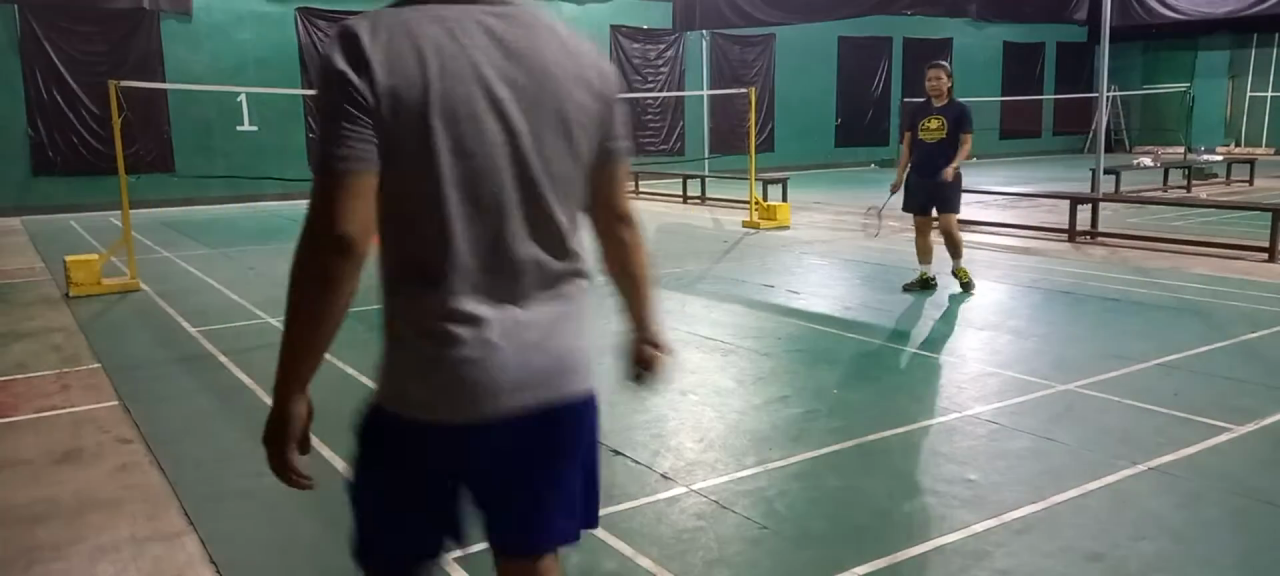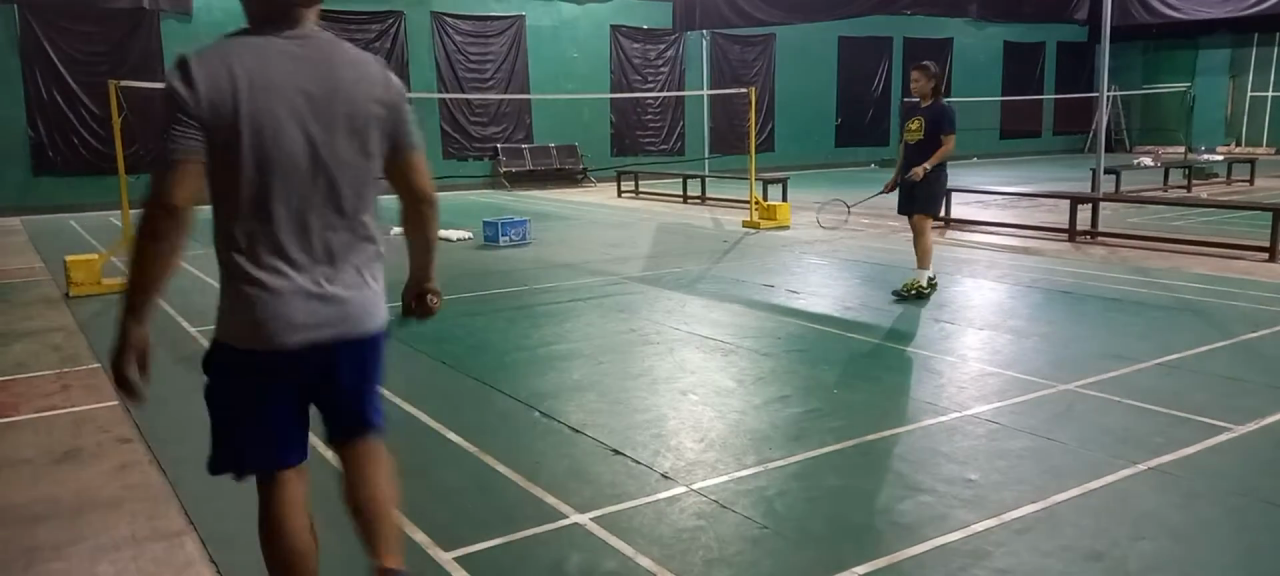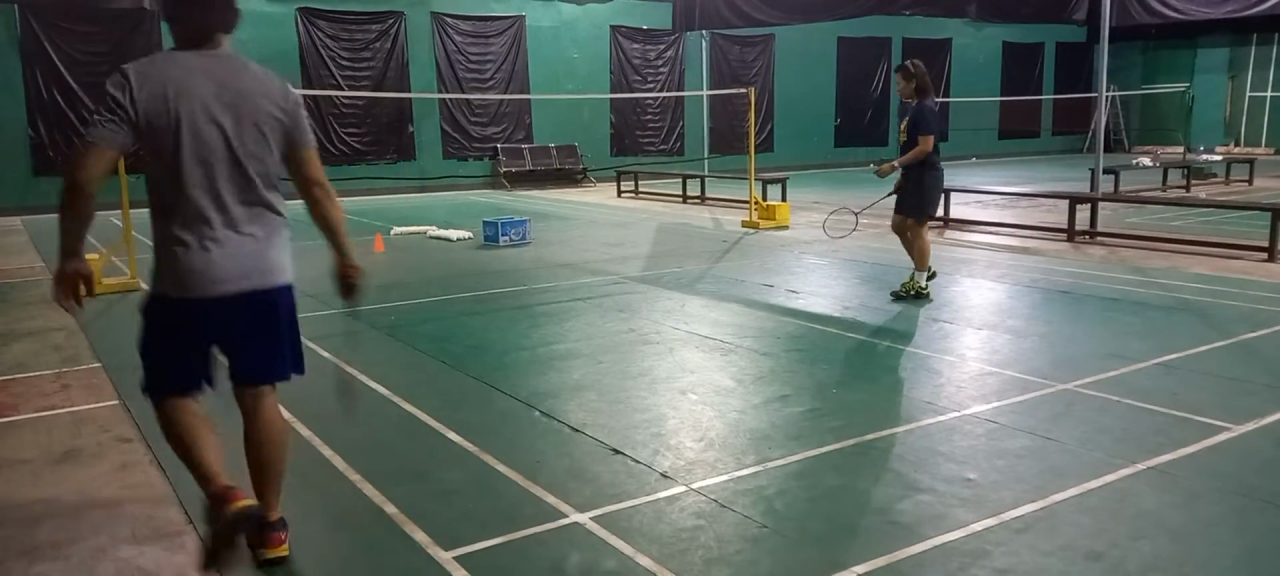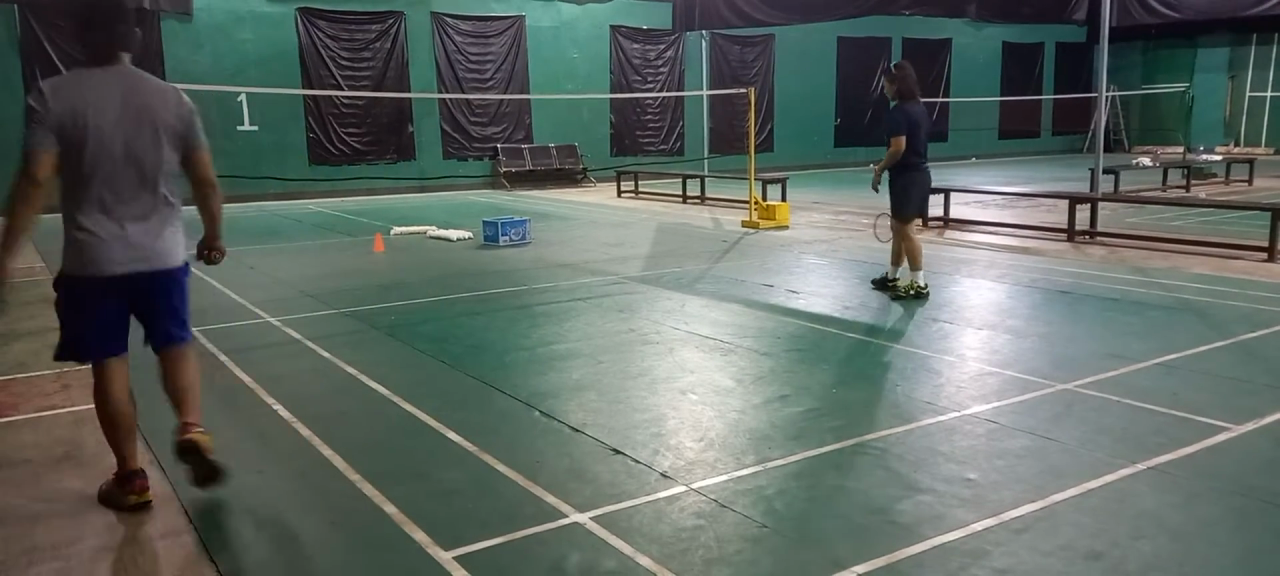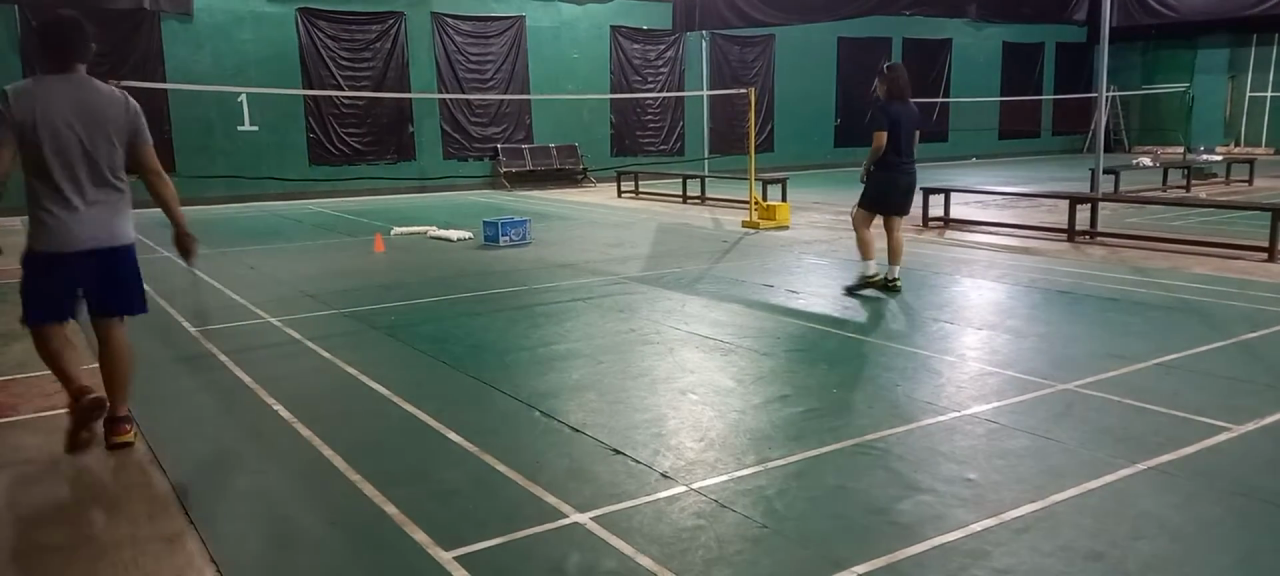
dt=0.5s
person 1, frame 1
left shoulder: (369, 47)
right shoulder: (583, 58)
left elbow: (343, 240)
right elbow: (618, 222)
left wrist: (290, 392)
right wrist: (644, 328)
left hip: (434, 388)
right hip: (559, 374)
person 1, frame 2
left shoulder: (203, 74)
right shoulder: (374, 77)
left elbow: (172, 210)
right elbow: (421, 196)
left wrist: (134, 321)
right wrist: (423, 276)
left hip: (262, 325)
right hip: (357, 311)
left knee: (281, 477)
right knee: (362, 441)
person 1, frame 3
left shoulder: (138, 82)
right shoulder: (277, 91)
left elbow: (86, 178)
right elbow: (315, 186)
left wrist: (71, 256)
right wrist: (344, 257)
left hip: (188, 280)
right hip: (267, 274)
left knee: (173, 393)
right knee: (260, 398)
left ankle: (226, 497)
right ankle: (269, 524)
person 1, frame 4
left shoulder: (54, 96)
right shoulder: (173, 99)
right elbow: (206, 181)
right wrist: (212, 235)
left hip: (93, 261)
right hip: (163, 255)
left knee: (110, 366)
right knee: (176, 347)
left ankle: (131, 475)
right ankle: (193, 431)
person 1, frame 5
right shoulder: (122, 103)
right elbow: (153, 173)
right wrist: (180, 226)
left hip: (54, 240)
right hip: (114, 237)
left knee: (46, 324)
right knee: (111, 326)
left ankle: (82, 394)
right ankle: (119, 418)
person 2, frame 1
left shoulder: (960, 110)
right shoulder: (917, 111)
left elbow: (966, 144)
right elbow: (907, 145)
left wrist: (953, 166)
right wrist: (899, 176)
left hip: (946, 178)
right hip: (918, 177)
left knee: (948, 226)
right knee: (921, 226)
left ankle: (959, 268)
right ankle: (926, 275)
person 2, frame 2
left shoulder: (943, 110)
right shoulder: (909, 110)
left elbow: (948, 146)
left wrist: (925, 167)
right wrist: (896, 175)
left hip: (931, 177)
right hip: (910, 178)
left knee: (922, 226)
right knee: (916, 228)
left ankle: (921, 284)
right ankle: (927, 276)
person 2, frame 3
left shoulder: (925, 109)
right shoulder: (915, 108)
left elbow: (925, 147)
left wrist: (895, 165)
right wrist: (902, 176)
left hip: (925, 177)
right hip: (913, 177)
left knee: (917, 228)
right knee: (899, 226)
left ankle: (920, 285)
right ankle: (923, 270)
person 2, frame 4
left shoulder: (899, 111)
right shoulder: (919, 108)
left elbow: (898, 148)
left wrist: (879, 171)
left hip: (906, 177)
right hip: (919, 174)
left knee: (906, 230)
right knee: (899, 228)
left ankle: (919, 284)
right ankle: (892, 278)
person 2, frame 5
left shoulder: (883, 109)
right shoulder: (912, 110)
left elbow: (879, 144)
right elbow: (914, 143)
left wrist: (866, 166)
left hip: (886, 175)
right hip: (907, 175)
left knee: (860, 223)
right knee: (894, 227)
left ankle: (869, 274)
right ankle: (892, 278)
